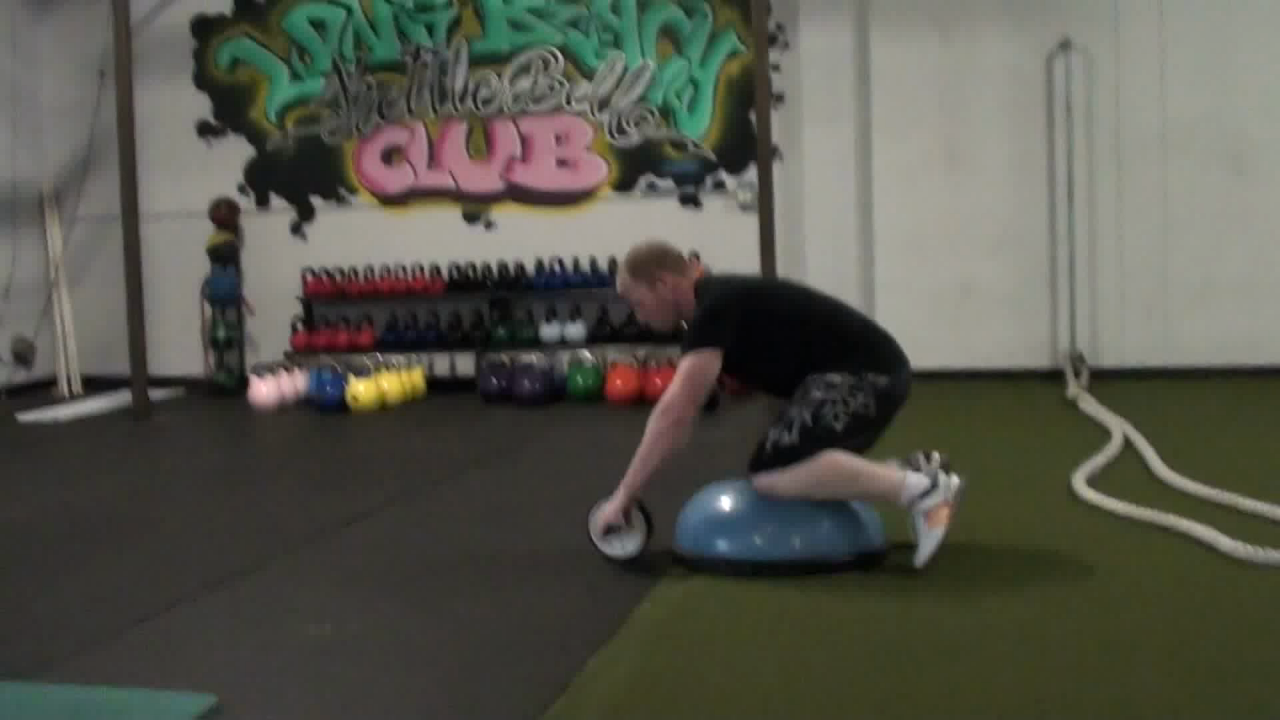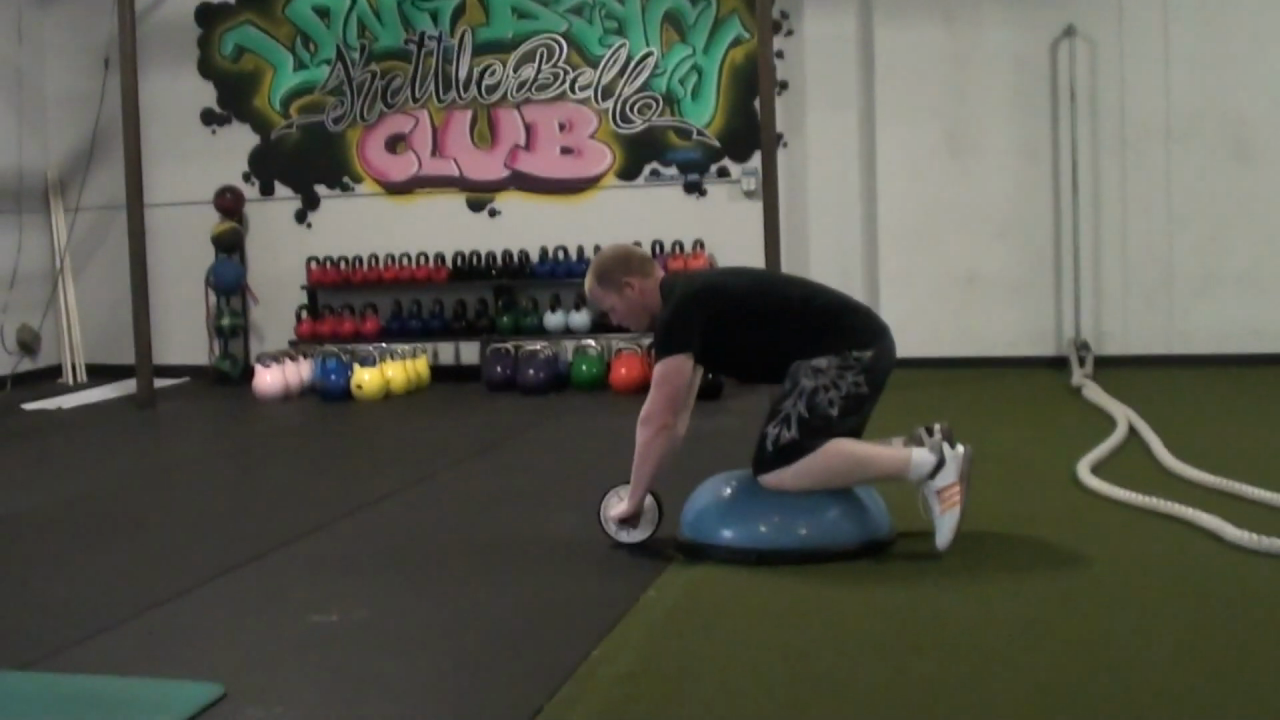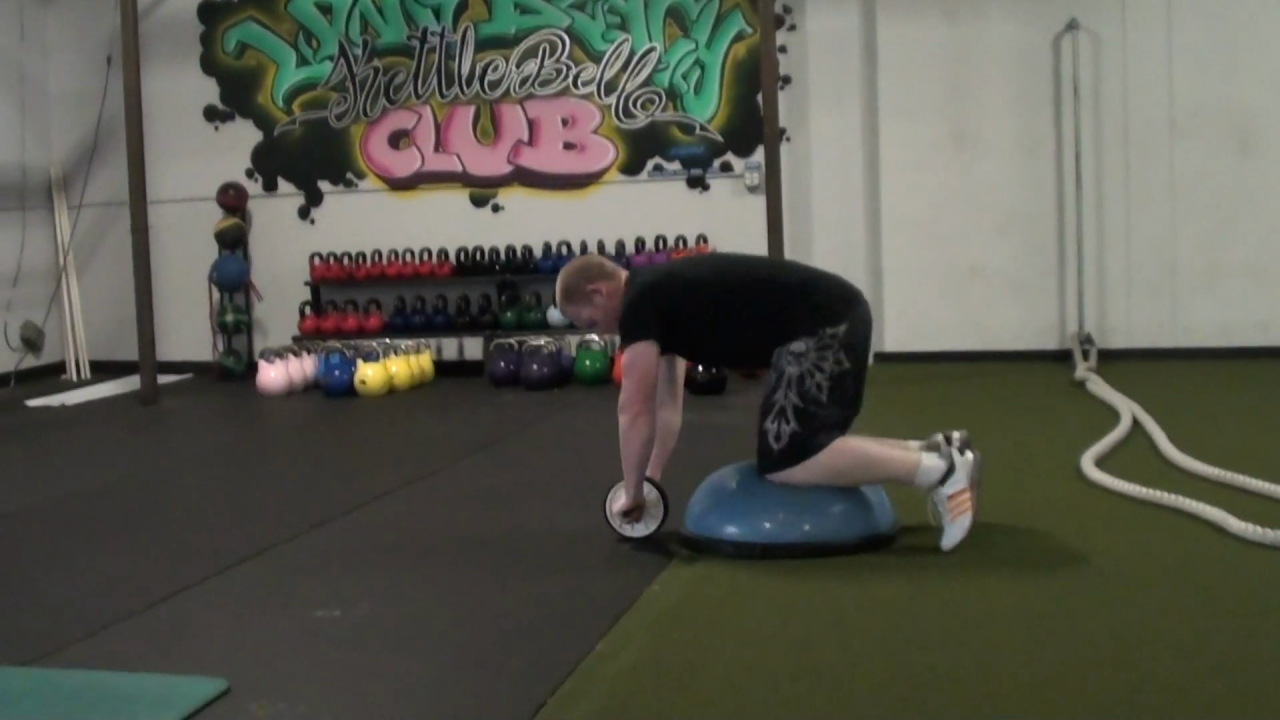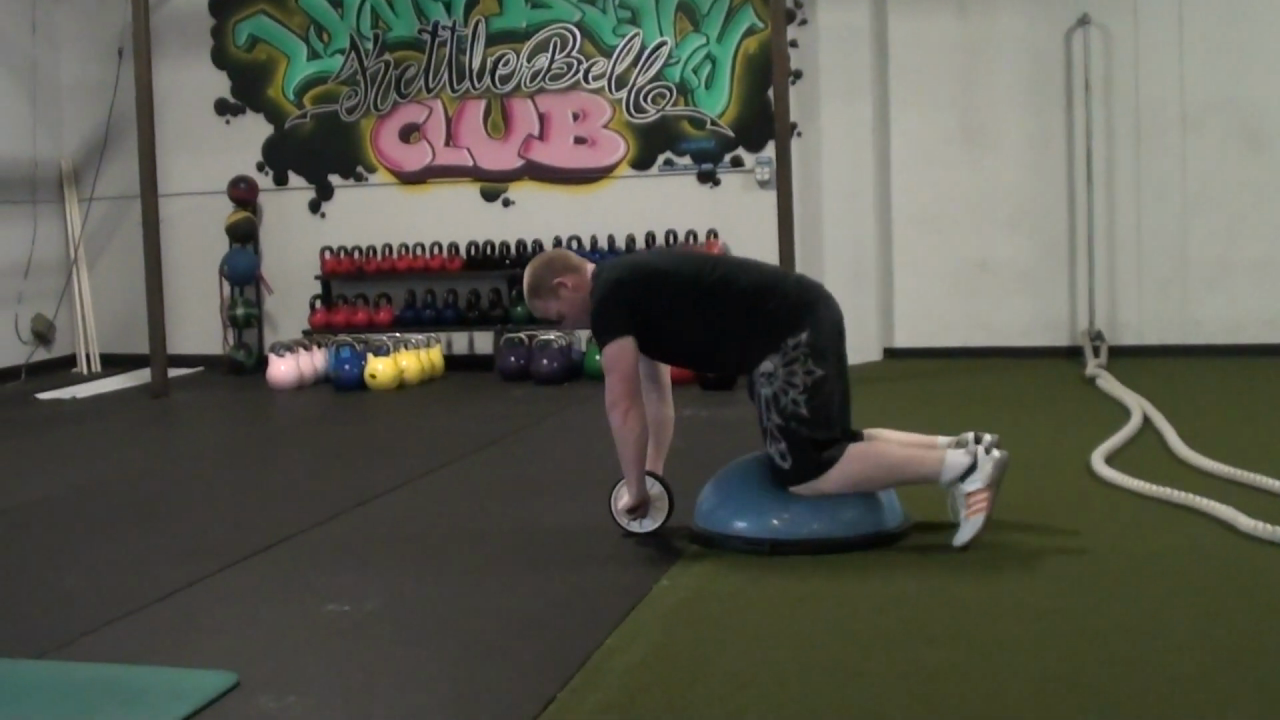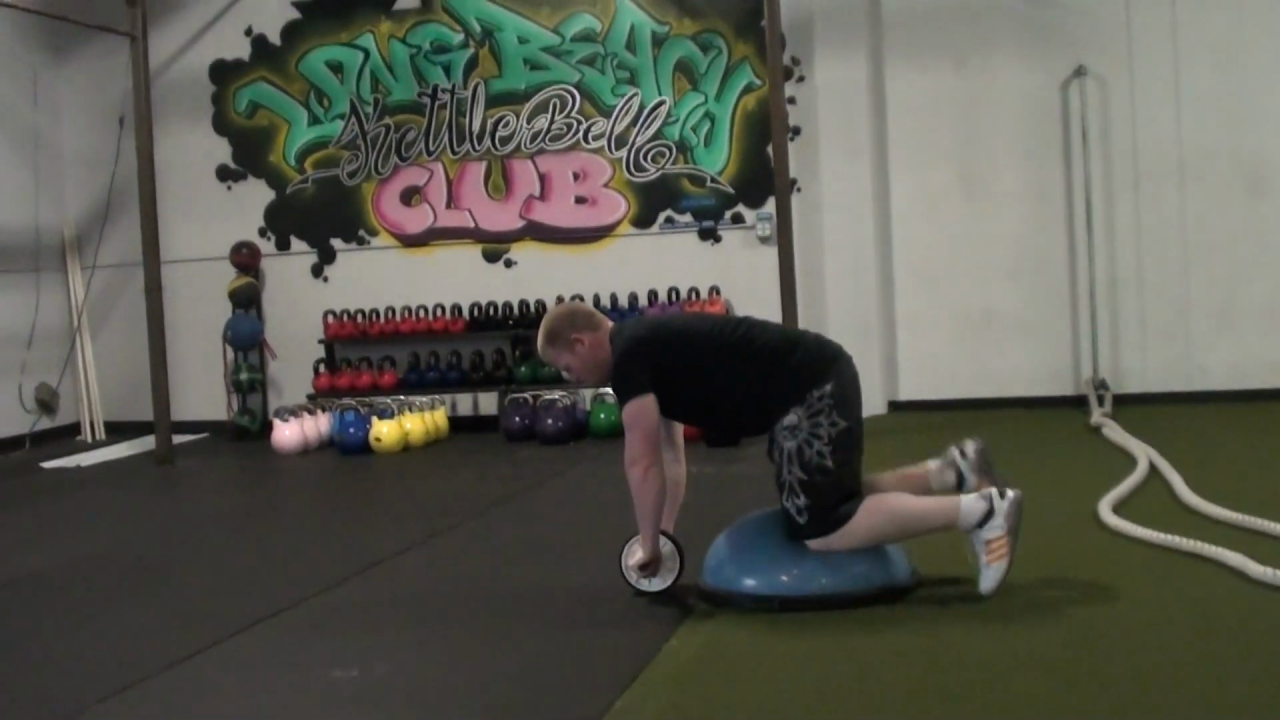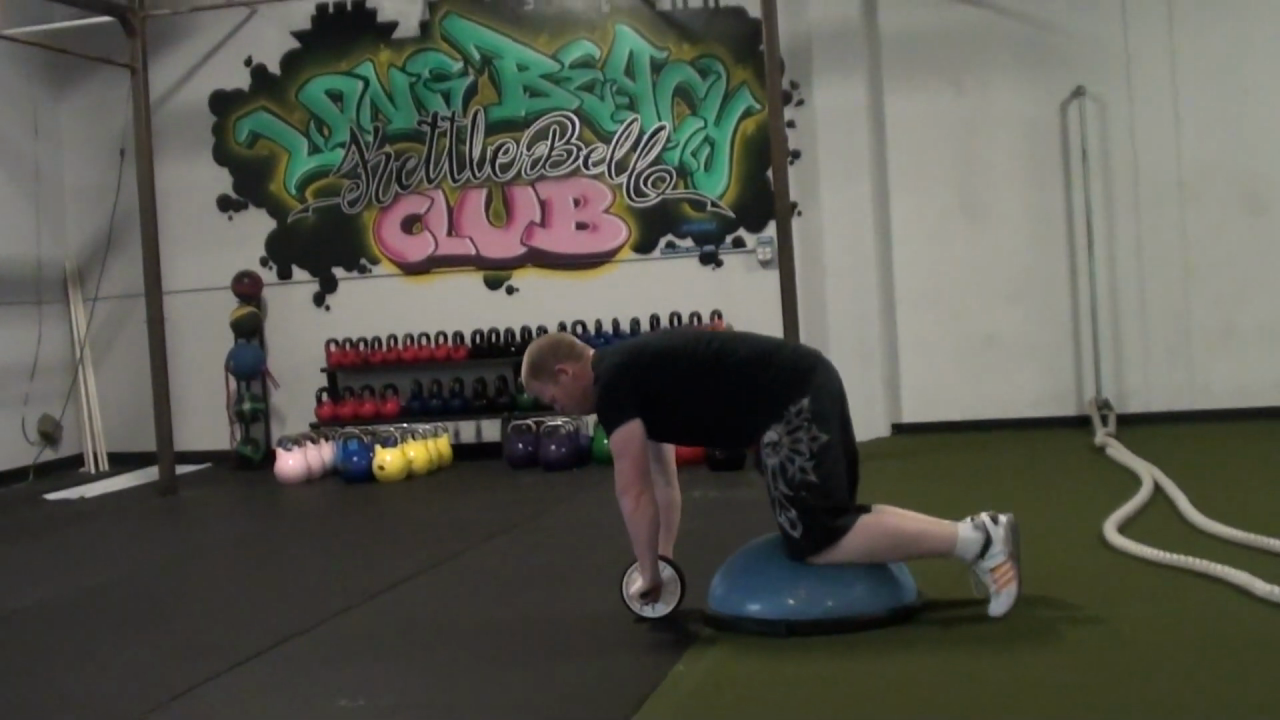
dt=0.7s
person 1, frame 1
left shoulder: (718, 307)
right shoulder: (714, 310)
left elbow: (675, 410)
right elbow: (680, 415)
left wrist: (622, 498)
right wrist: (635, 489)
left hip: (866, 374)
right hip: (866, 373)
left knee: (769, 473)
right knee: (799, 470)
left ankle: (920, 487)
right ankle: (914, 471)
person 1, frame 2
left shoulder: (680, 309)
right shoulder: (685, 303)
left elbow: (658, 420)
right elbow: (675, 418)
left wrist: (633, 502)
right wrist: (641, 491)
left hip: (848, 350)
right hip: (857, 347)
left knee: (777, 469)
right knee: (806, 459)
left ankle: (927, 463)
right ankle: (918, 447)
person 1, frame 3
left shoulder: (640, 303)
right shoulder: (659, 297)
left elbow: (634, 409)
right elbow: (667, 402)
left wrist: (633, 494)
right wrist: (652, 480)
left hip: (822, 325)
right hip: (837, 316)
left knee: (786, 461)
right knee: (816, 445)
left ankle: (941, 470)
right ankle: (935, 450)
person 1, frame 4
left shoulder: (609, 296)
right shoulder: (631, 287)
left elbow: (622, 404)
right elbow: (655, 391)
left wrist: (636, 489)
right wrist: (654, 472)
left hip: (791, 334)
right hip: (808, 316)
left knee: (804, 469)
right knee: (828, 444)
left ankle: (962, 467)
right ankle: (961, 447)
person 1, frame 5
left shoulder: (629, 354)
right shoulder: (648, 345)
left elbow: (642, 462)
right elbow: (669, 451)
left wrist: (649, 547)
right wrist: (665, 534)
left hip: (810, 390)
right hip: (819, 379)
left knee: (821, 528)
right knee: (832, 504)
left ankle: (977, 509)
right ankle: (950, 470)
person 1, frame 6
left shoulder: (612, 380)
right shoulder: (635, 373)
left elbow: (634, 489)
right elbow: (662, 476)
left wrist: (650, 574)
right wrist: (664, 558)
left hip: (792, 401)
right hip: (808, 383)
left knee: (816, 539)
right knee: (833, 518)
left ankle: (974, 541)
right ankle: (975, 530)
